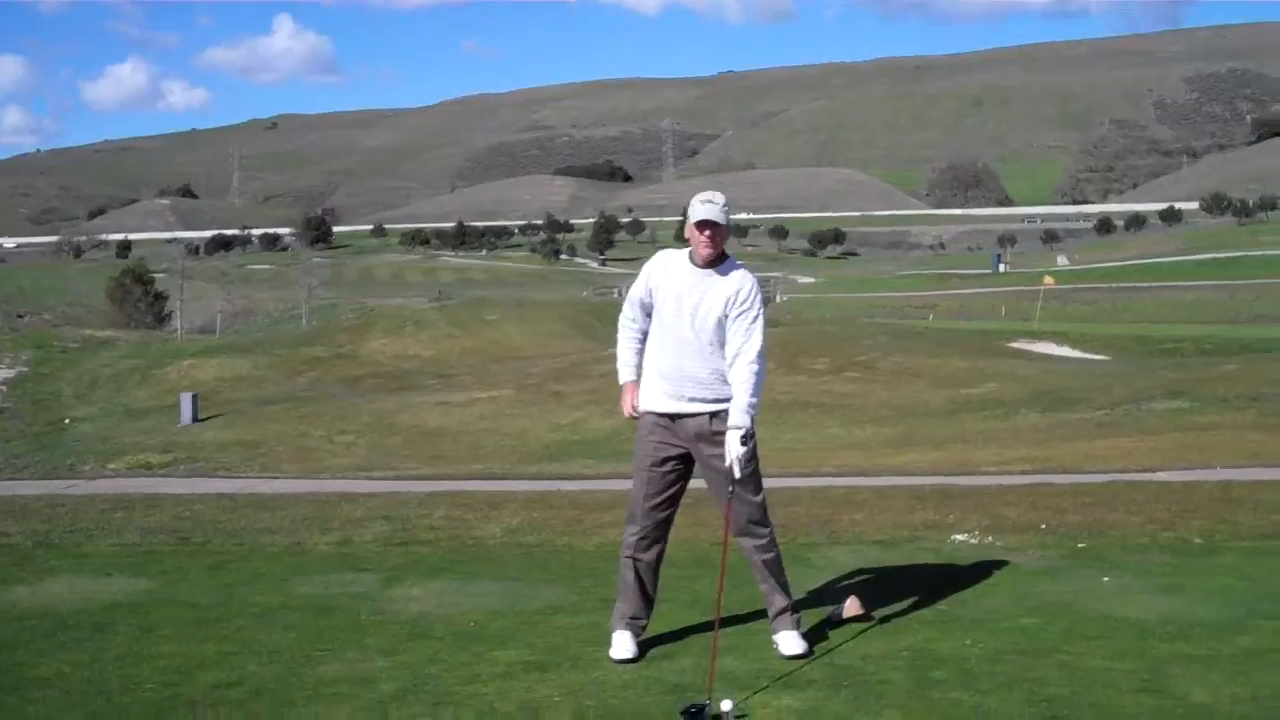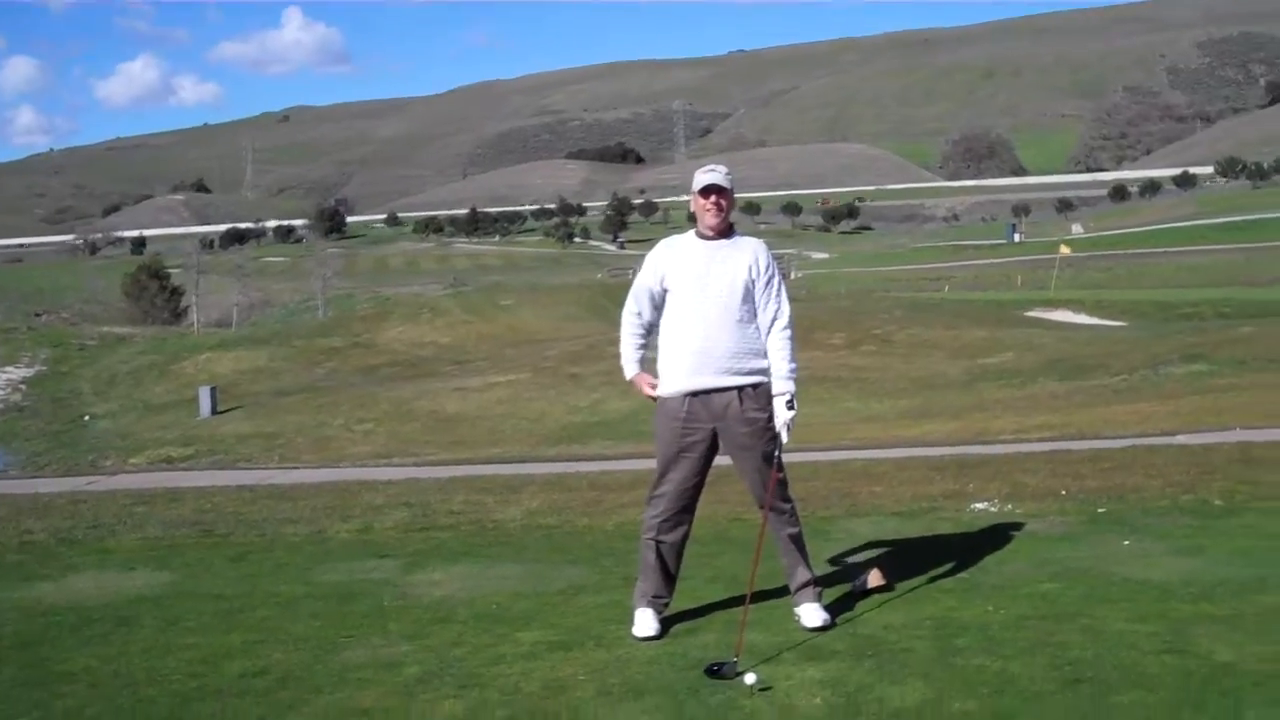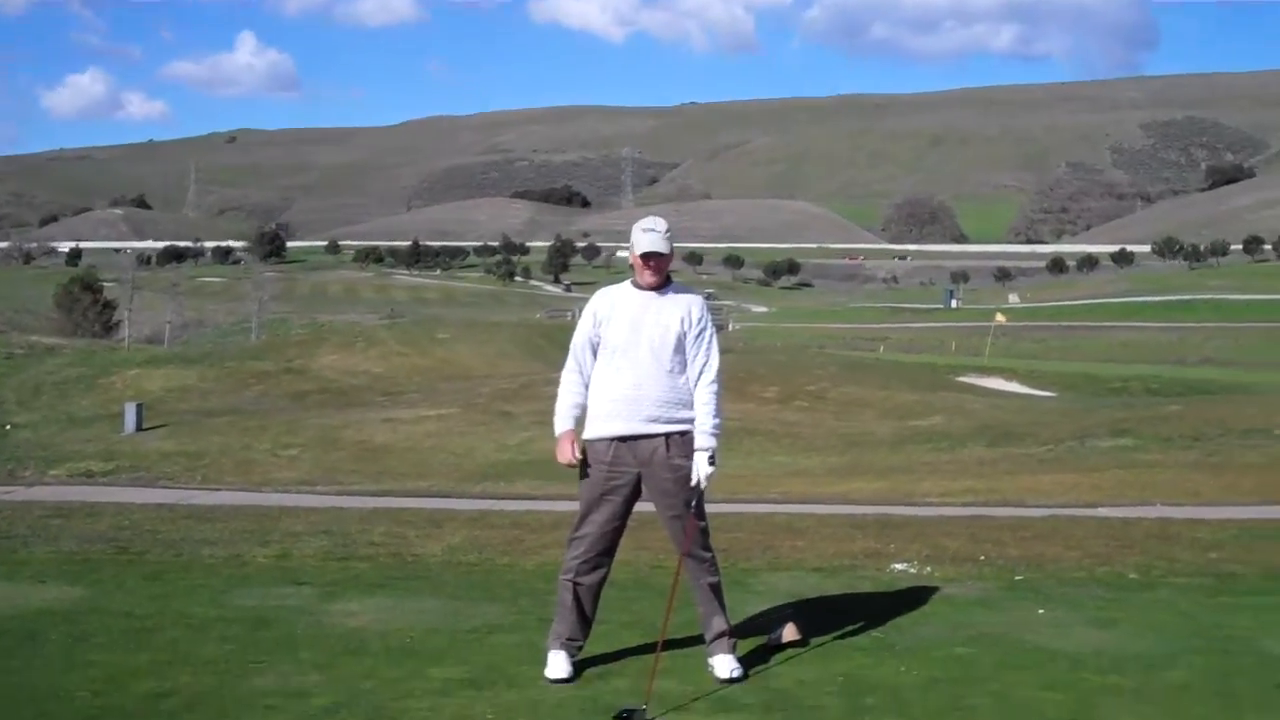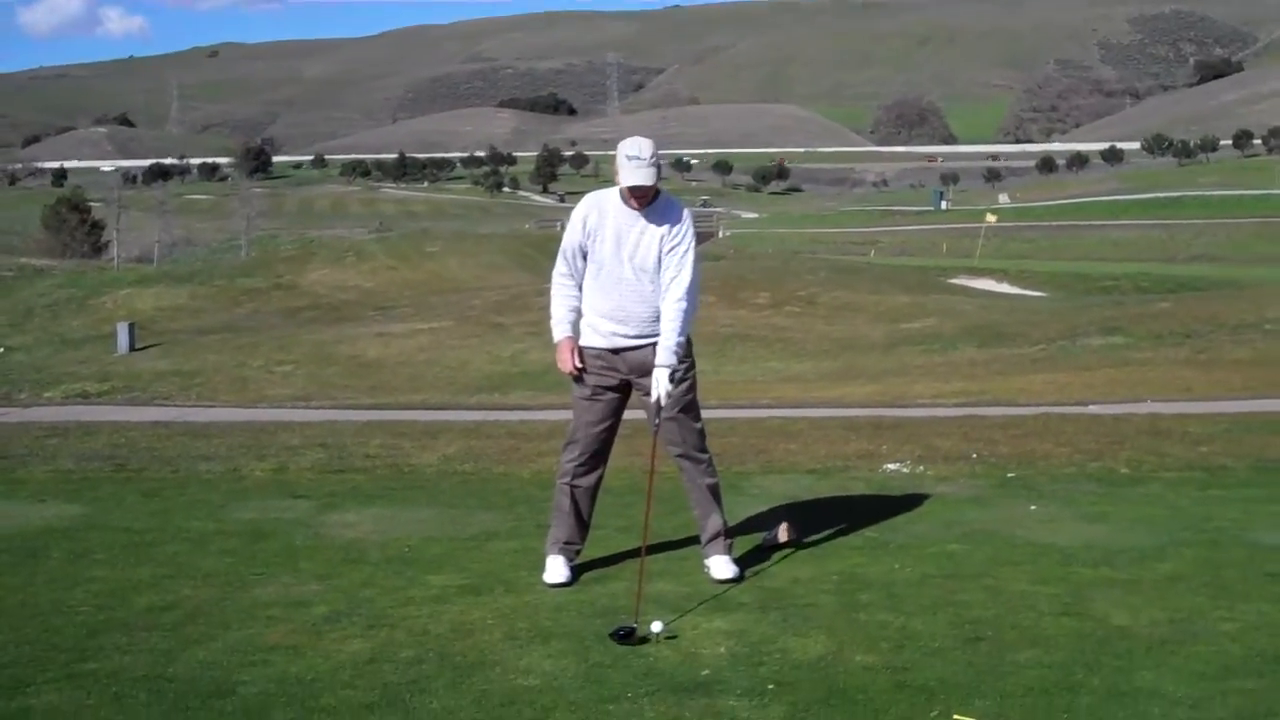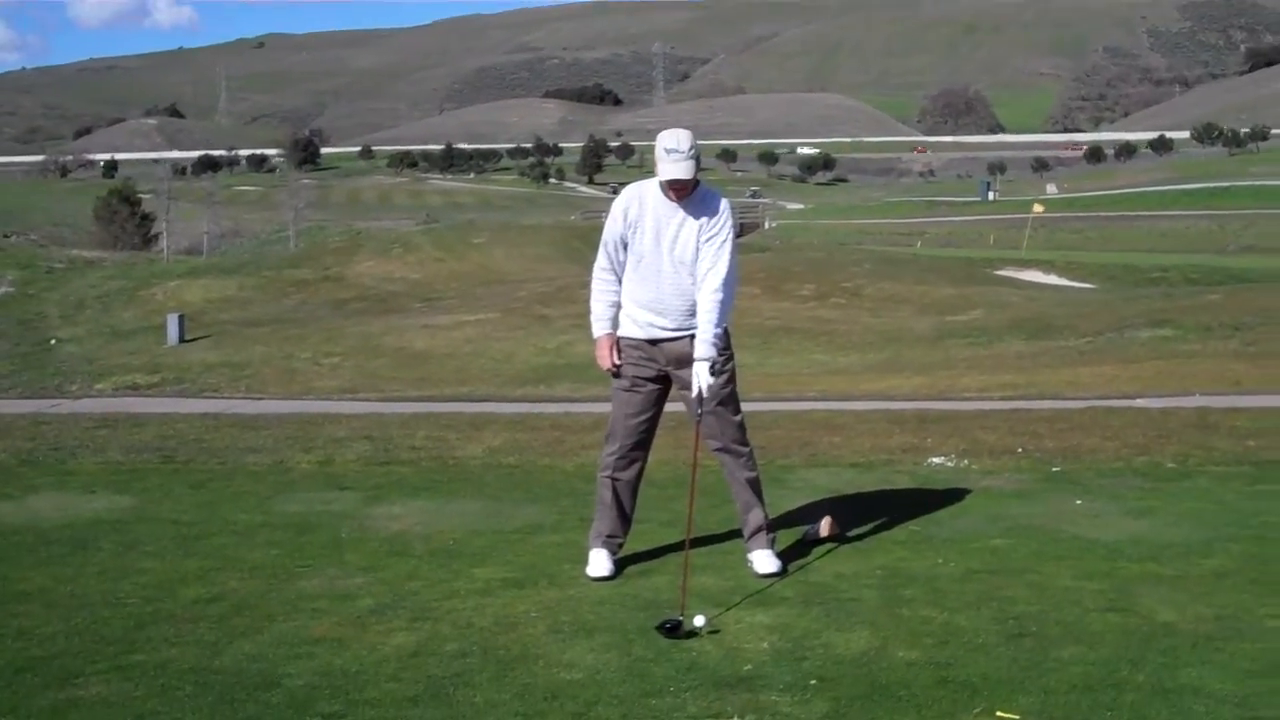
dt=0.7s
person 1, frame 1
left shoulder: (742, 284)
right shoulder: (661, 266)
left elbow: (746, 360)
right elbow: (632, 322)
left wrist: (739, 425)
right wrist: (628, 379)
left hip: (720, 418)
right hip: (660, 417)
left knee: (752, 522)
right knee: (643, 524)
left ankle: (784, 621)
right ankle: (627, 625)
person 1, frame 2
left shoulder: (754, 252)
right shoulder: (667, 252)
left elbow: (777, 325)
right elbow: (635, 313)
left wrist: (784, 389)
right wrist: (633, 369)
left hip: (748, 394)
right hip: (682, 397)
left knee: (774, 497)
right knee: (668, 504)
left ankle: (806, 594)
right ankle: (649, 602)
person 1, frame 3
left shoulder: (691, 305)
right shoulder: (604, 301)
left elbow: (706, 380)
right elbow: (577, 371)
left wrist: (705, 445)
right wrist: (564, 428)
left hip: (673, 444)
right hip: (608, 444)
left knee: (696, 548)
right knee: (588, 549)
left ankle: (720, 647)
right ankle: (563, 646)
person 1, frame 4
left shoulder: (676, 218)
right shoulder: (590, 209)
left elbow: (678, 293)
right elbow: (566, 276)
left wrist: (665, 362)
right wrist: (564, 333)
left hip: (661, 350)
right hip: (600, 350)
left knee: (691, 449)
right knee: (581, 452)
left ankle: (716, 547)
right ankle: (560, 550)
person 1, frame 5
left shoulder: (716, 209)
right shoulder: (631, 200)
left elbow: (715, 285)
right elbow: (607, 269)
left wrist: (704, 355)
right wrist: (603, 330)
left hip: (699, 342)
right hip: (639, 343)
left knee: (731, 441)
right knee: (622, 445)
left ankle: (759, 541)
right ankle: (603, 544)
